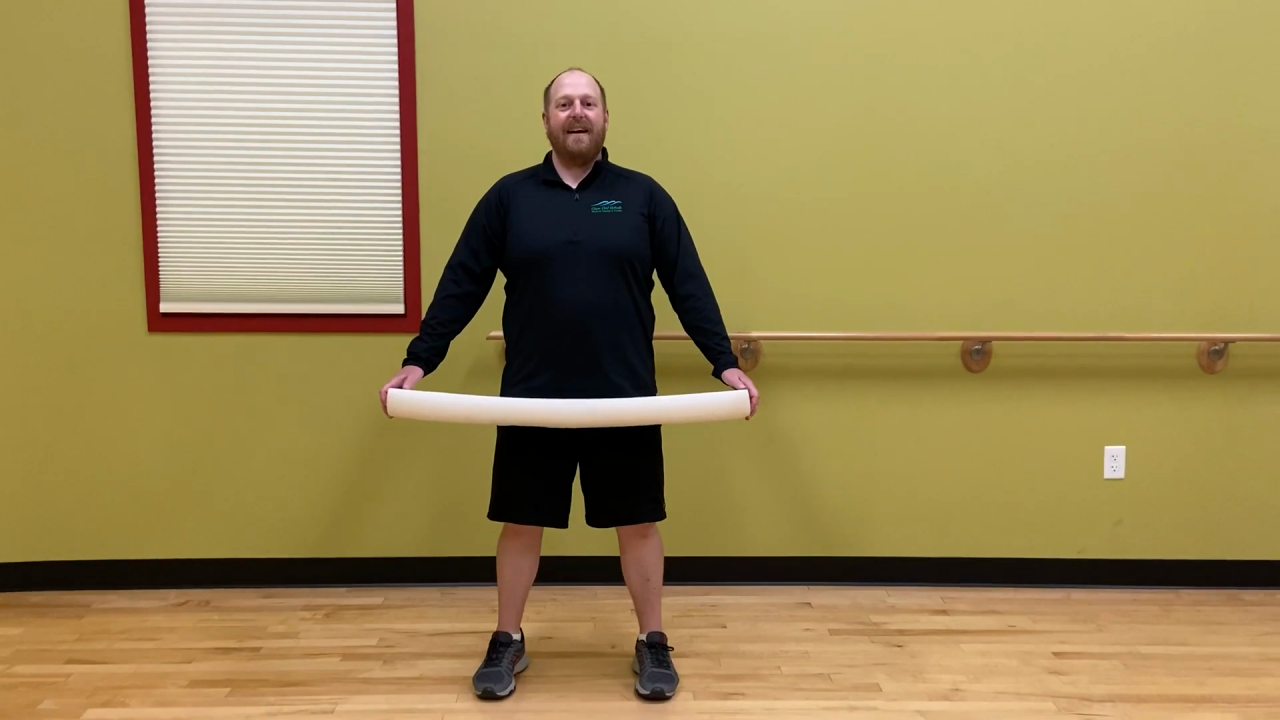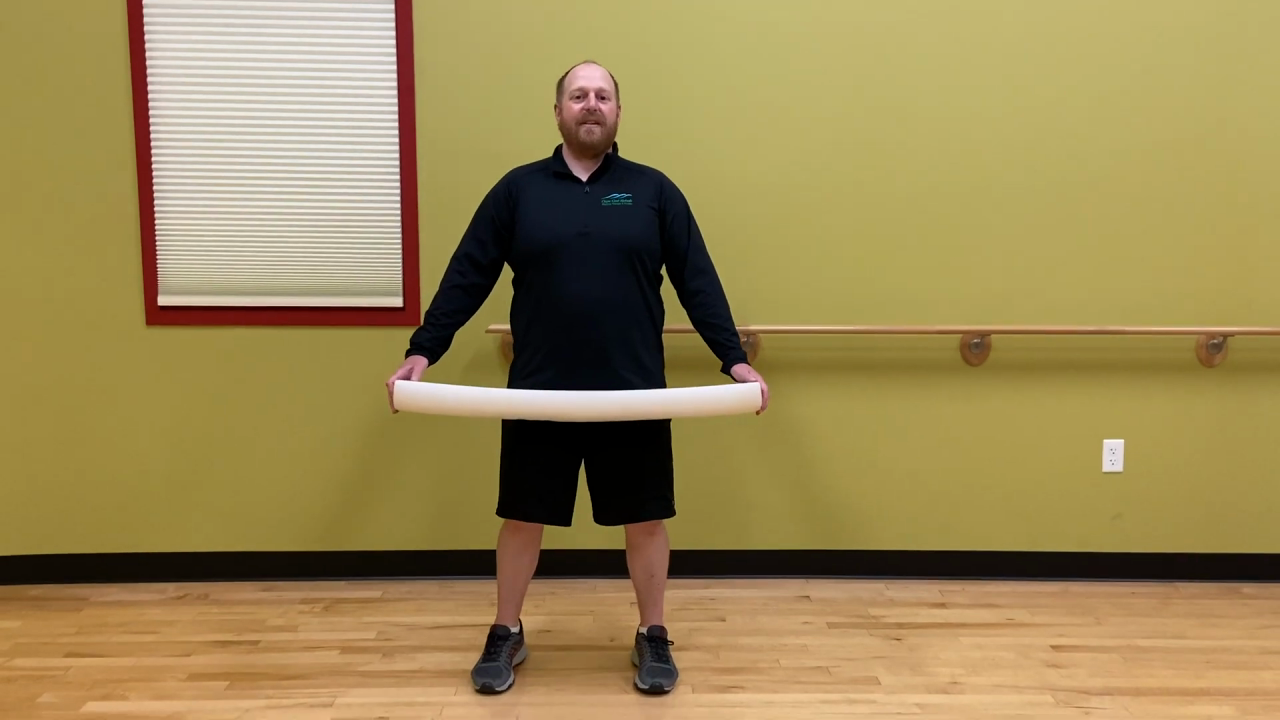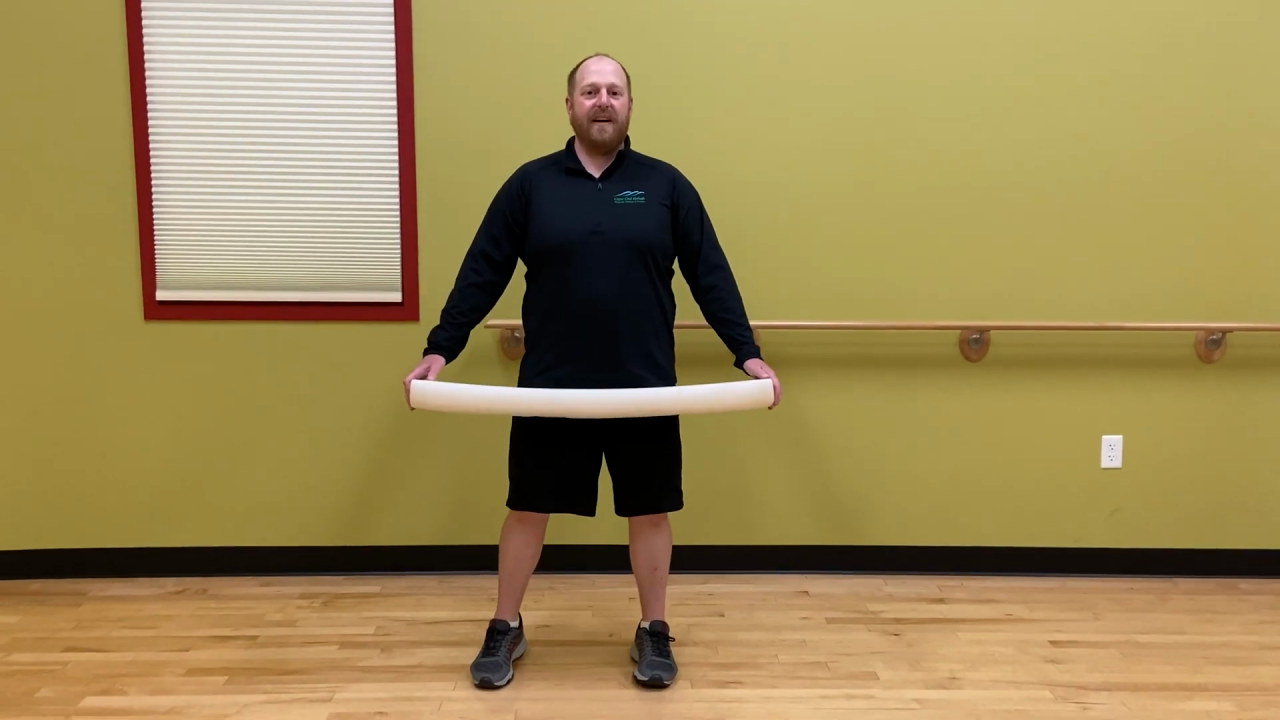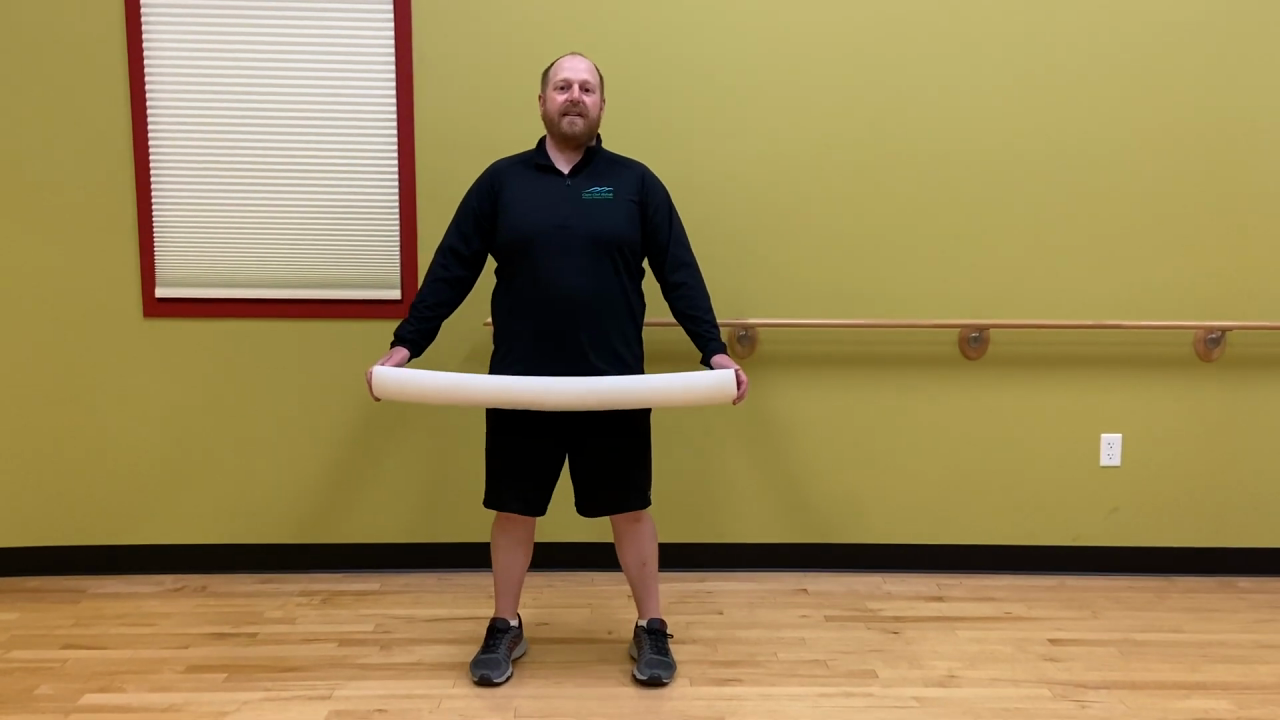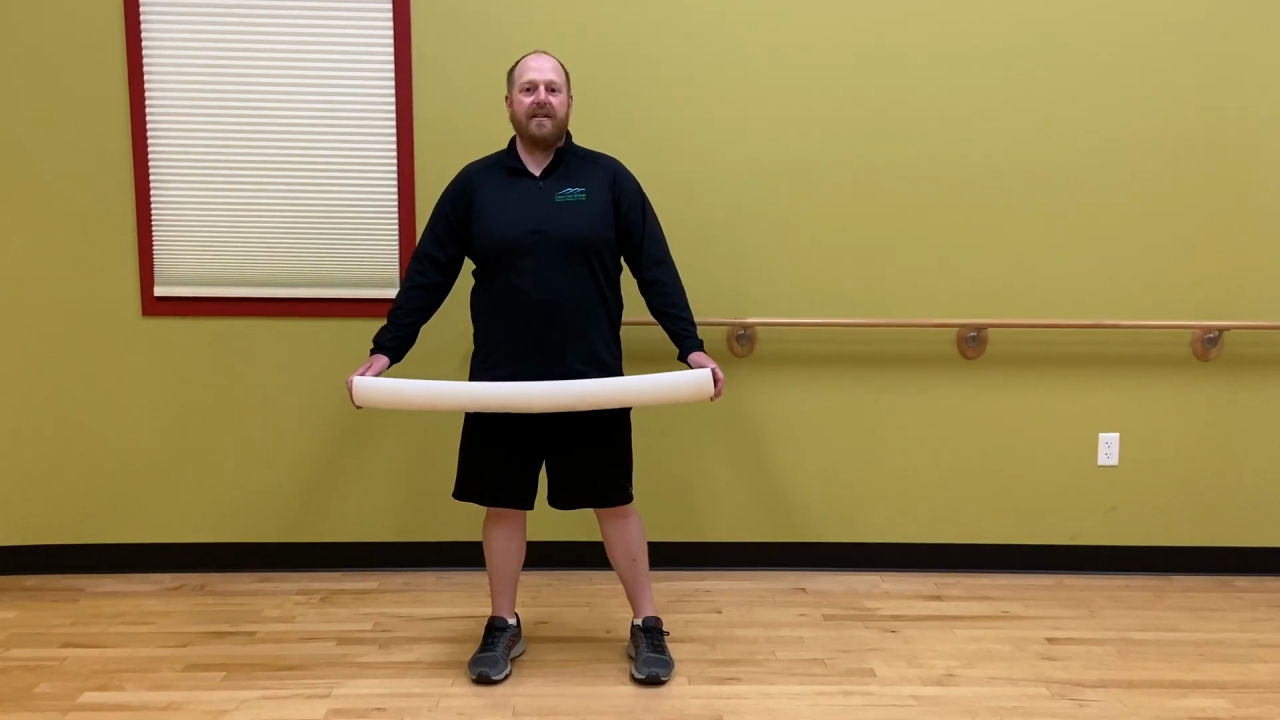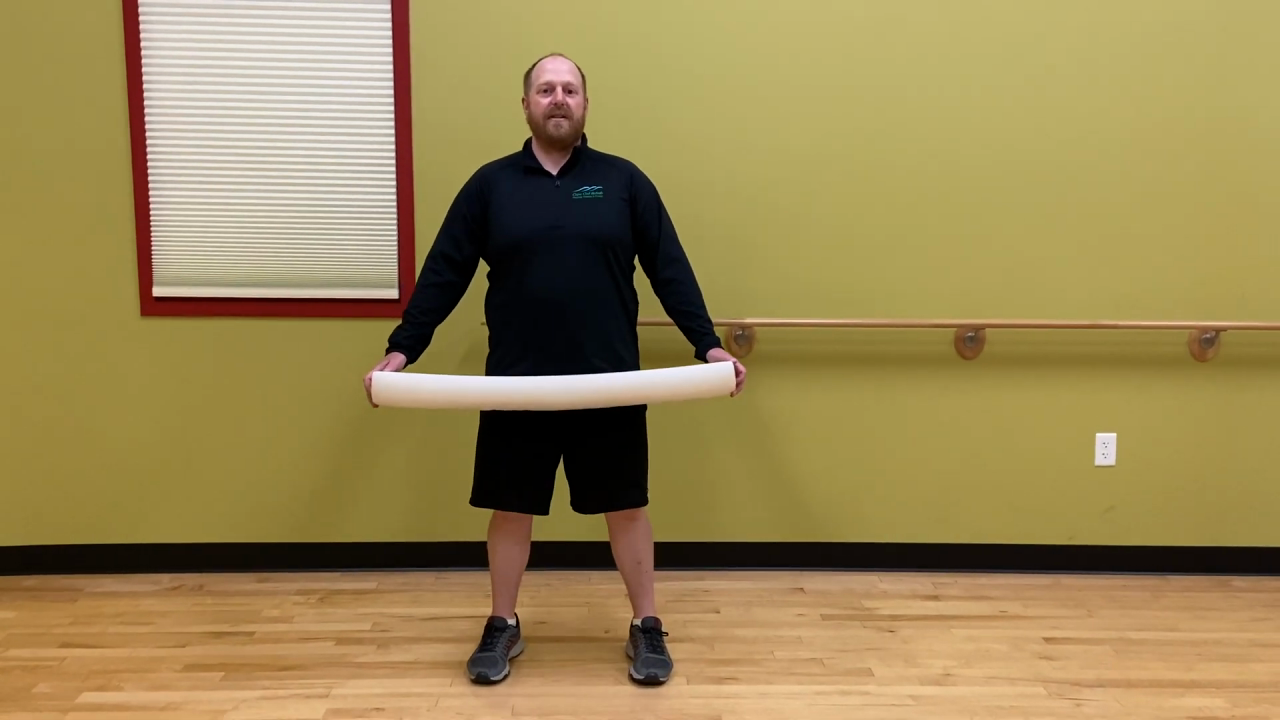
dt=0.5s
person 1, frame 1
left shoulder: (643, 196)
right shoulder: (508, 197)
left elbow: (688, 286)
right elbow: (461, 286)
left wrist: (725, 363)
right wrist: (419, 359)
left hip: (625, 400)
right hip: (532, 401)
left knee: (638, 524)
right knee: (520, 524)
left ankle: (652, 643)
right ankle: (507, 641)
person 1, frame 2
left shoulder: (654, 190)
right shoulder: (518, 189)
left elbow: (697, 282)
right elbow: (467, 277)
left wrist: (733, 358)
right wrist: (423, 350)
left hip: (634, 395)
right hip: (538, 395)
left knee: (644, 521)
right knee: (521, 520)
left ankle: (652, 637)
right ankle: (506, 635)
person 1, frame 3
left shoulder: (666, 185)
right shoulder: (530, 184)
left elbow: (710, 276)
right elbow: (482, 273)
left wrist: (747, 353)
right wrist: (439, 348)
left hip: (643, 390)
right hip: (549, 390)
left knee: (649, 513)
right knee: (526, 511)
left ankle: (653, 631)
right ankle: (505, 628)
person 1, frame 4
left shoulder: (635, 182)
right shoulder: (502, 181)
left elbow: (679, 273)
right elbow: (451, 270)
left wrist: (714, 350)
right wrist: (407, 342)
left hip: (613, 386)
right hip: (520, 386)
left knee: (630, 510)
right knee: (514, 510)
left ankle: (650, 629)
right ankle: (504, 628)
person 1, frame 5
left shoulder: (608, 178)
right shoulder: (474, 184)
left elbow: (654, 269)
right elbow: (428, 275)
left wrist: (690, 346)
right wrist: (386, 349)
left hip: (594, 384)
right hip: (501, 385)
left knee: (615, 504)
right knee: (503, 507)
left ankle: (646, 626)
right ankle: (503, 626)
person 1, frame 6
left shoulder: (623, 181)
right shoulder: (490, 185)
left elbow: (669, 270)
right elbow: (443, 274)
left wrist: (707, 344)
right wrist: (402, 348)
left hip: (610, 383)
right hip: (517, 384)
left knee: (625, 508)
right knee: (510, 509)
left ankle: (646, 627)
right ankle: (503, 626)
